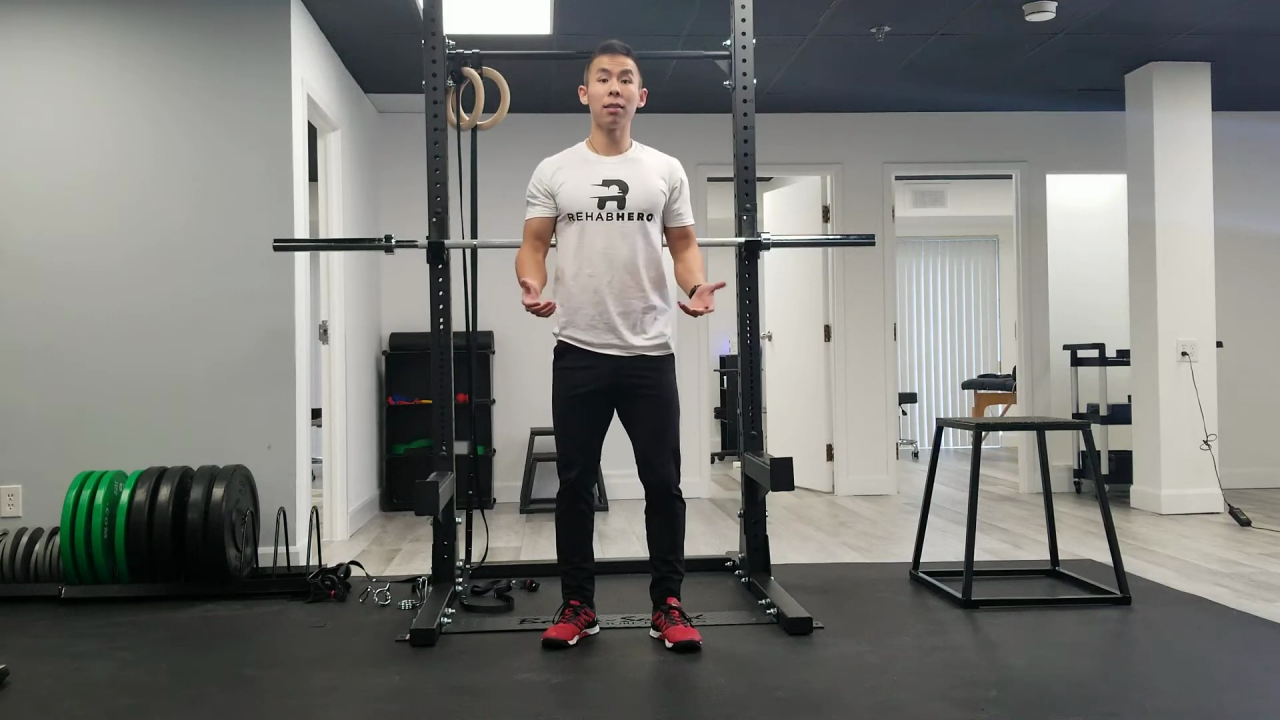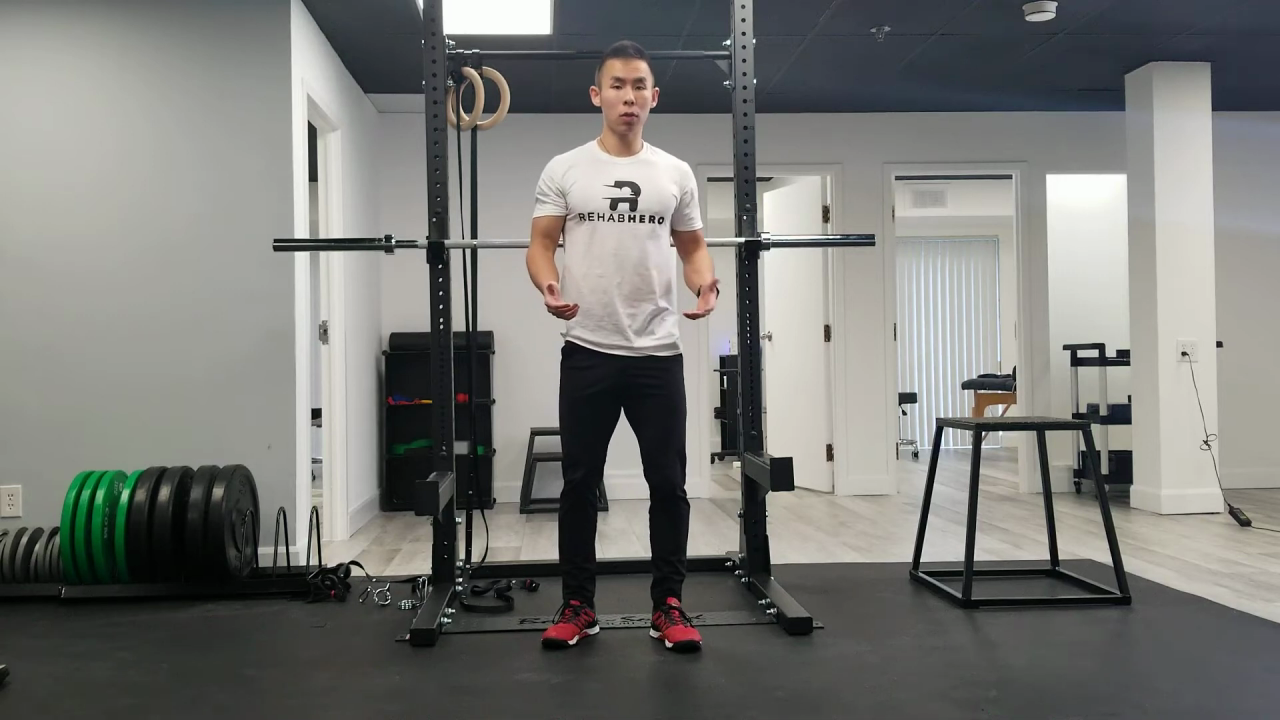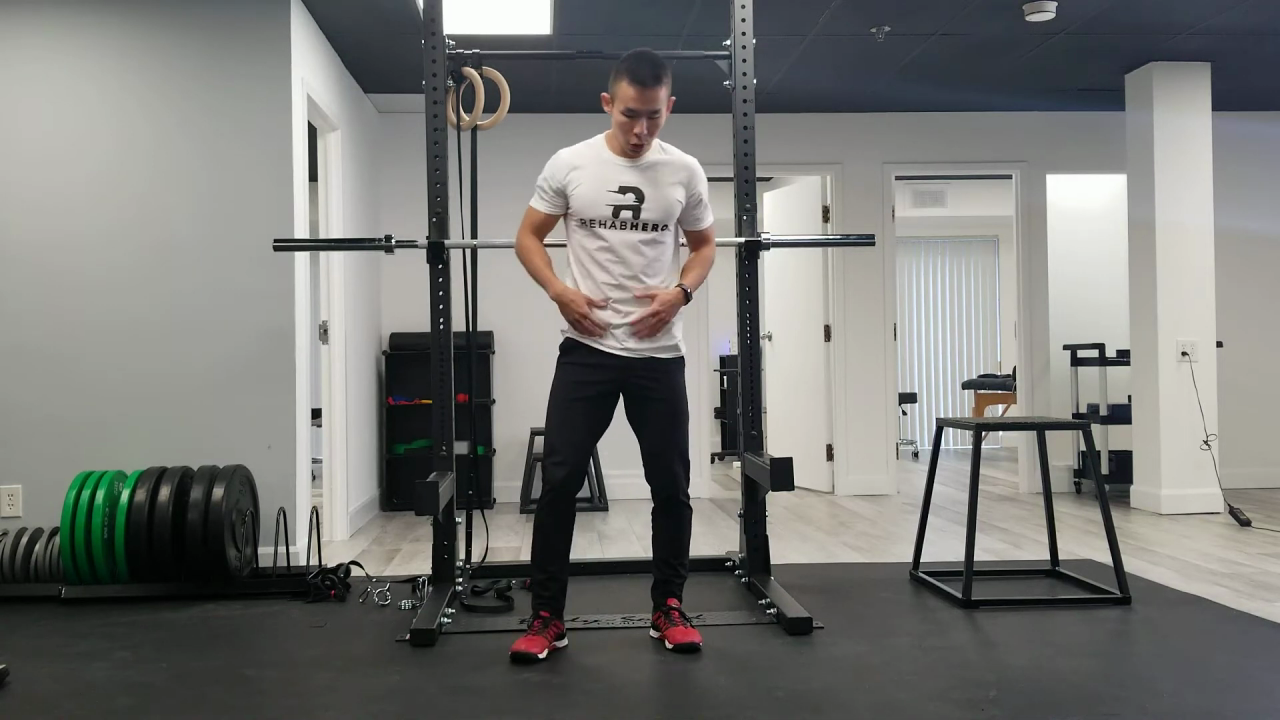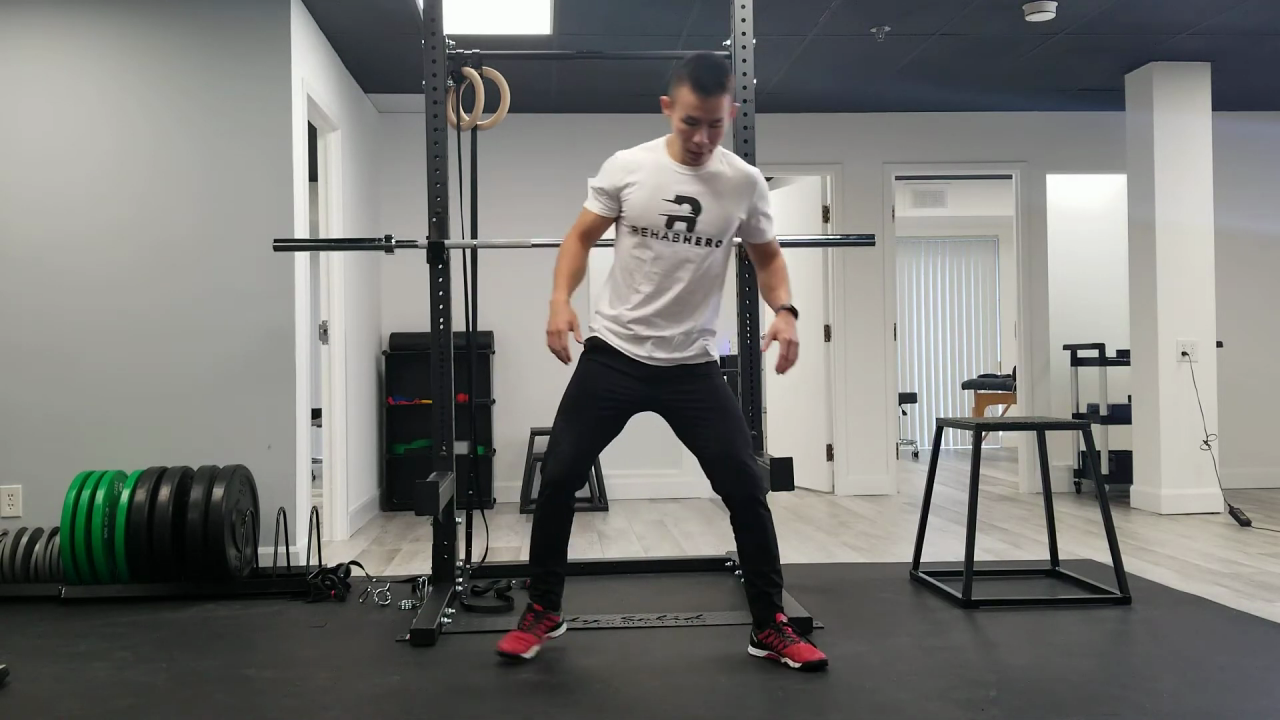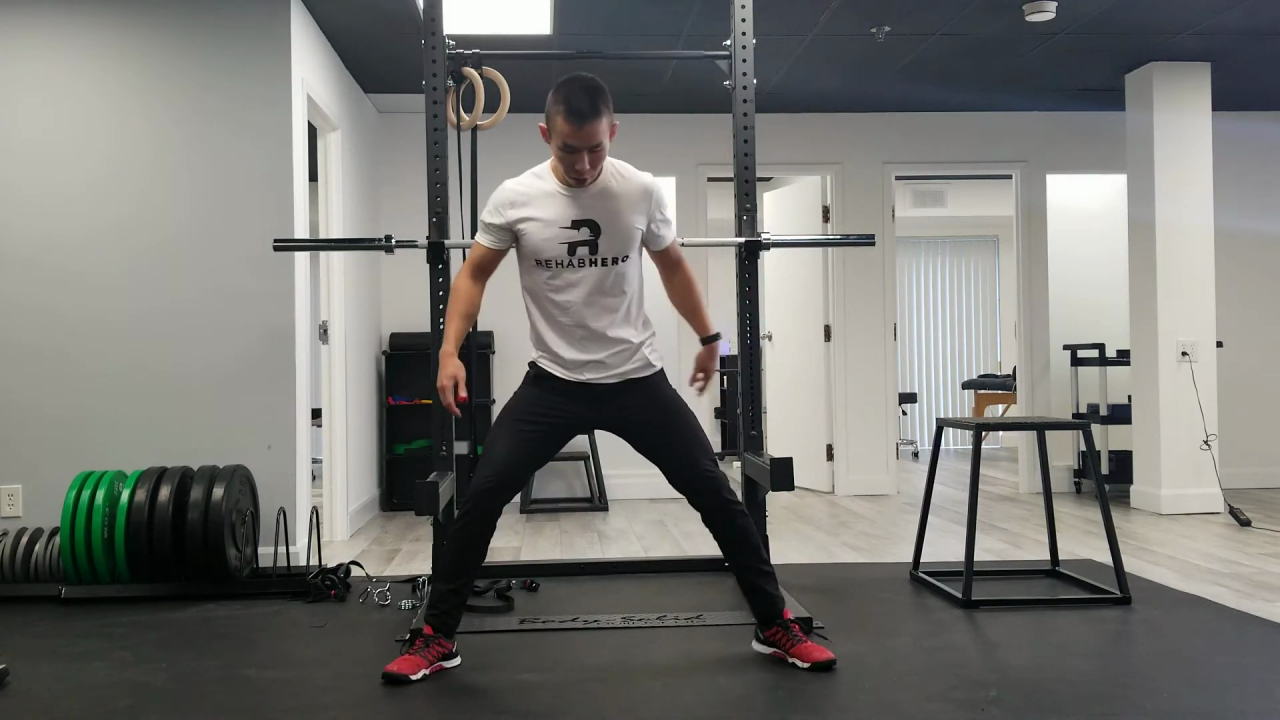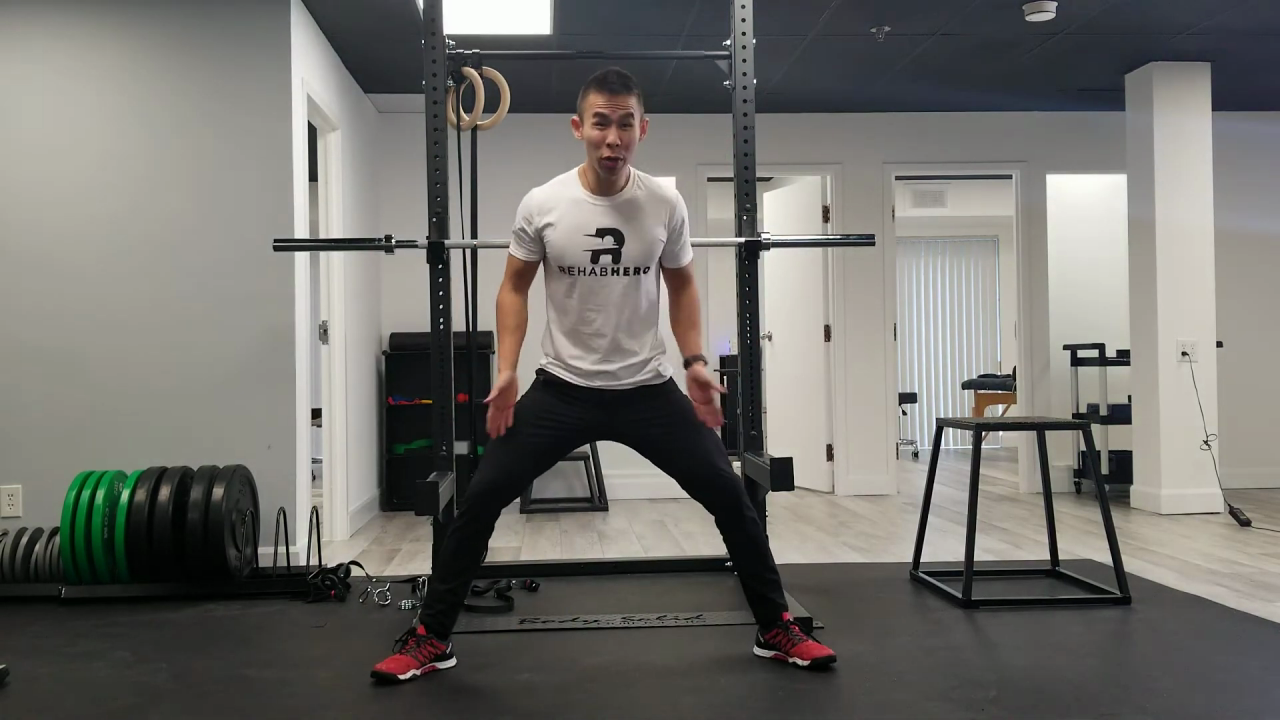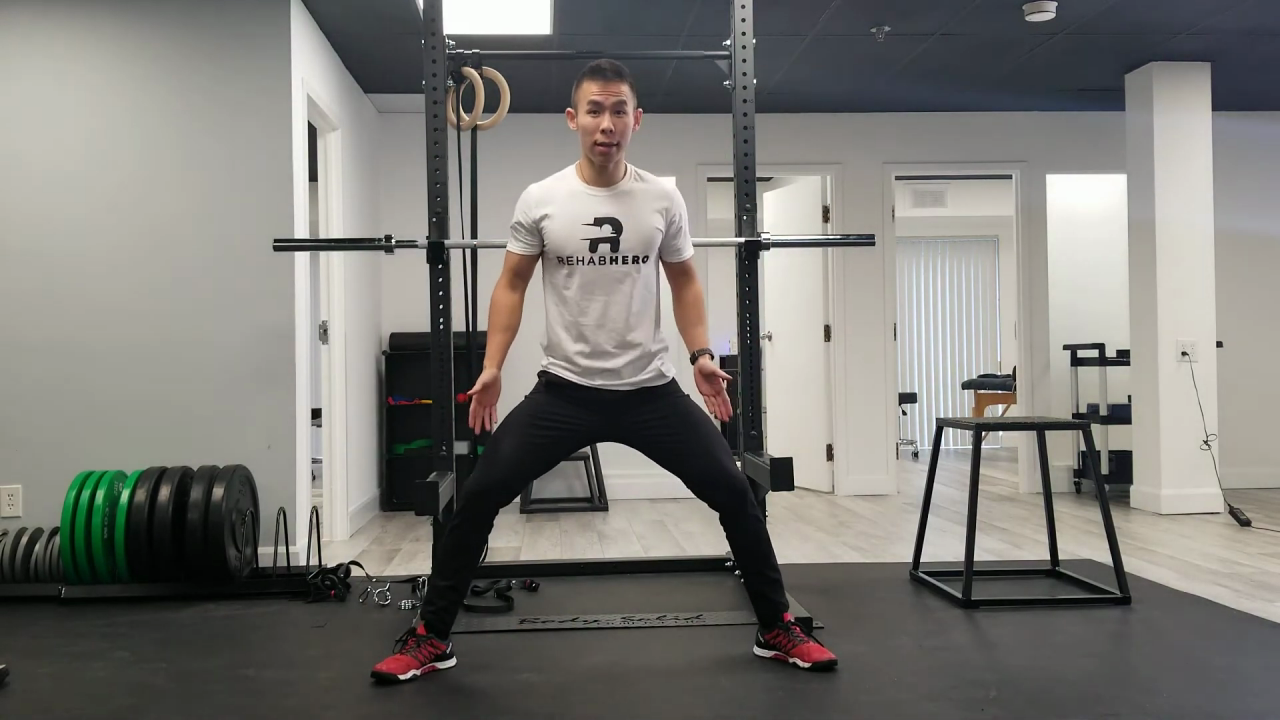
dt=0.7s
person 1, frame 1
left shoulder: (666, 170)
right shoulder: (553, 171)
left elbow: (683, 245)
right elbow: (533, 244)
left wrist: (697, 285)
right wrist: (531, 285)
left hip: (650, 353)
right hip: (579, 352)
left knee: (663, 482)
right knee: (575, 484)
left ankle: (668, 606)
right ankle: (577, 605)
person 1, frame 2
left shoulder: (676, 173)
right shoulder: (564, 169)
left elbow: (692, 246)
right elbow: (541, 243)
left wrist: (704, 283)
right wrist: (548, 285)
left hip: (657, 353)
right hip: (587, 352)
left knee: (668, 483)
right knee: (579, 483)
left ankle: (668, 606)
right ankle: (578, 606)
person 1, frame 3
left shoulder: (685, 171)
right shoulder: (568, 164)
left elbow: (703, 244)
right elbow: (529, 236)
left wrist: (678, 293)
right wrist: (561, 292)
left hip: (659, 355)
right hip: (588, 349)
left knee: (670, 484)
right knee: (560, 480)
left ankle: (668, 607)
right ankle: (546, 616)
person 1, frame 4
left shoulder: (746, 182)
right shoulder: (625, 167)
left elbow: (766, 254)
right elbow: (579, 237)
left wrist: (785, 311)
right wrist: (560, 300)
left hip: (692, 363)
right hip: (615, 353)
left knee: (744, 486)
right knee: (560, 478)
left ankle: (770, 626)
right ankle: (542, 612)
person 1, frame 5
left shoulder: (640, 191)
right shoulder: (514, 197)
left elbow: (672, 267)
right elbow: (473, 274)
left wrist: (709, 339)
right wrist: (450, 350)
left hip: (635, 379)
right hip: (553, 382)
left knee: (713, 493)
right knee: (482, 496)
left ankle: (776, 626)
right ankle: (435, 637)
person 1, frame 6
left shoulder: (665, 203)
right shoulder: (542, 204)
left elbow: (682, 285)
right elbow: (514, 287)
left wrist: (695, 361)
right wrist: (507, 368)
left hip: (647, 391)
right hip: (561, 390)
left knee: (728, 495)
right knee: (480, 499)
left ankle: (776, 630)
right ankle: (430, 638)
person 1, frame 7
left shoulder: (663, 198)
right shoulder: (540, 199)
left elbow: (684, 283)
right elbow: (511, 286)
left wrist: (702, 355)
right wrist: (491, 369)
left hip: (649, 389)
right hip: (565, 390)
left knee: (733, 493)
right knee: (480, 495)
left ankle: (777, 630)
right ankle: (431, 637)
